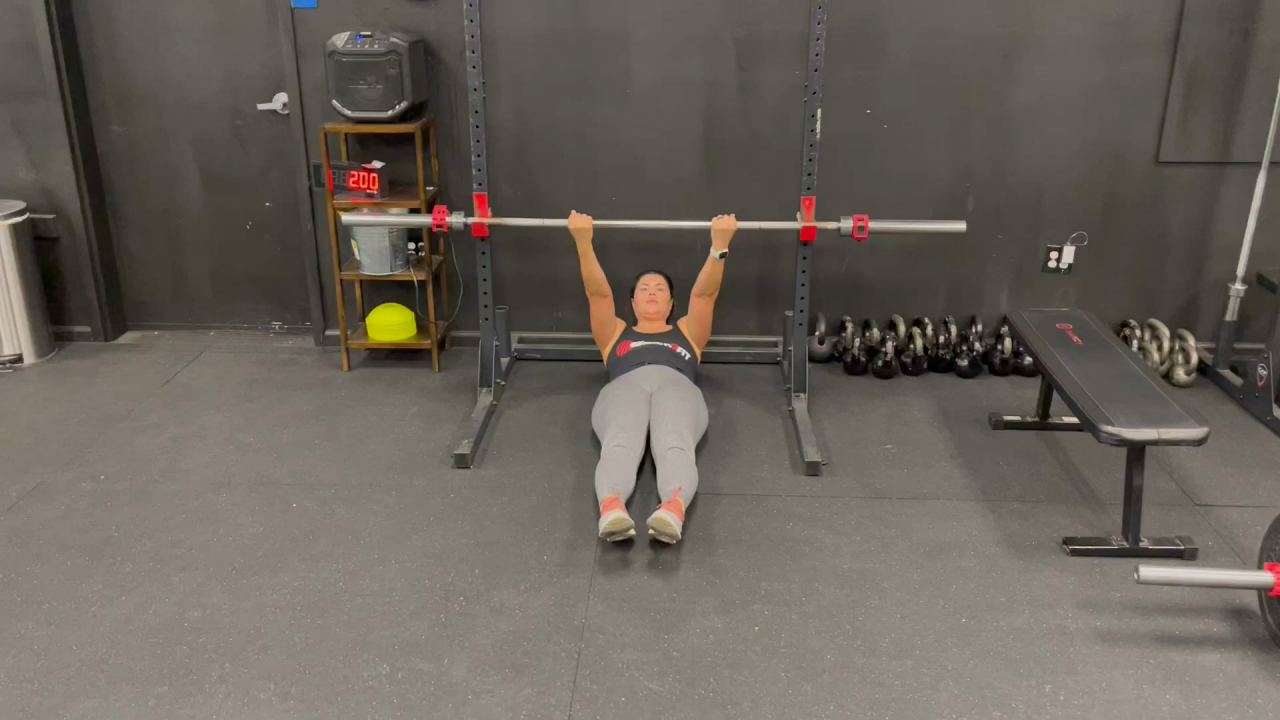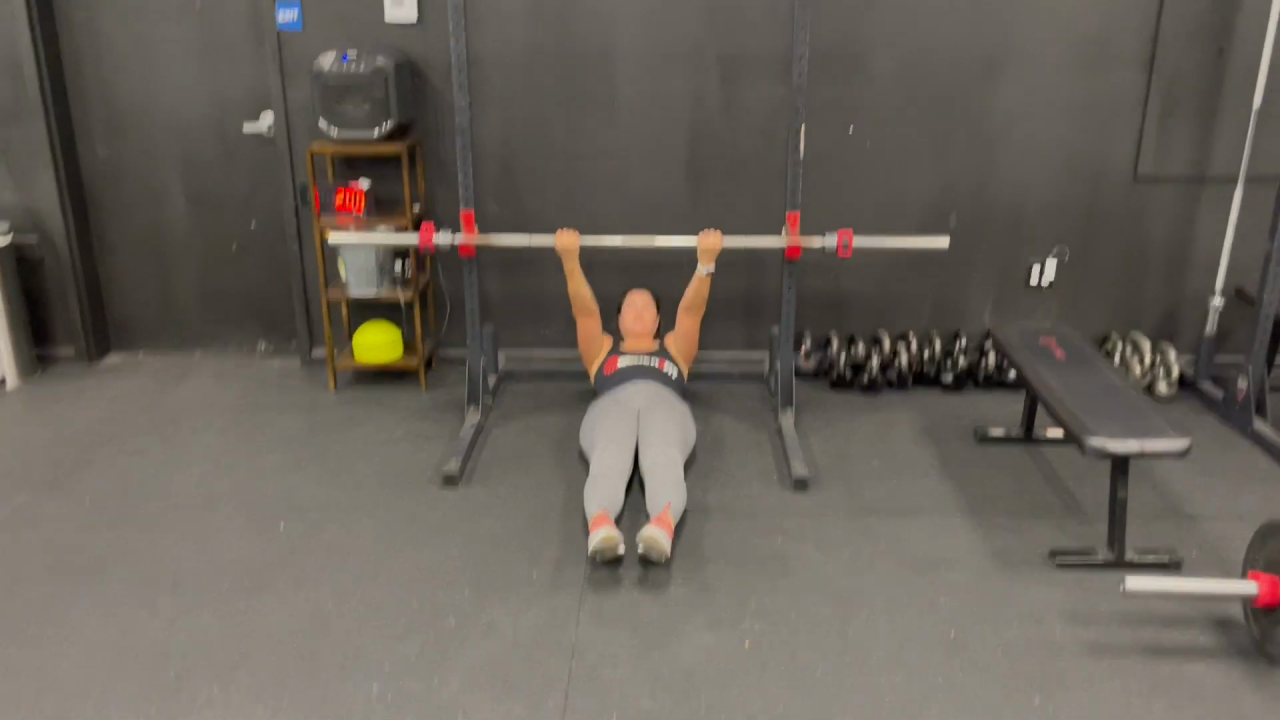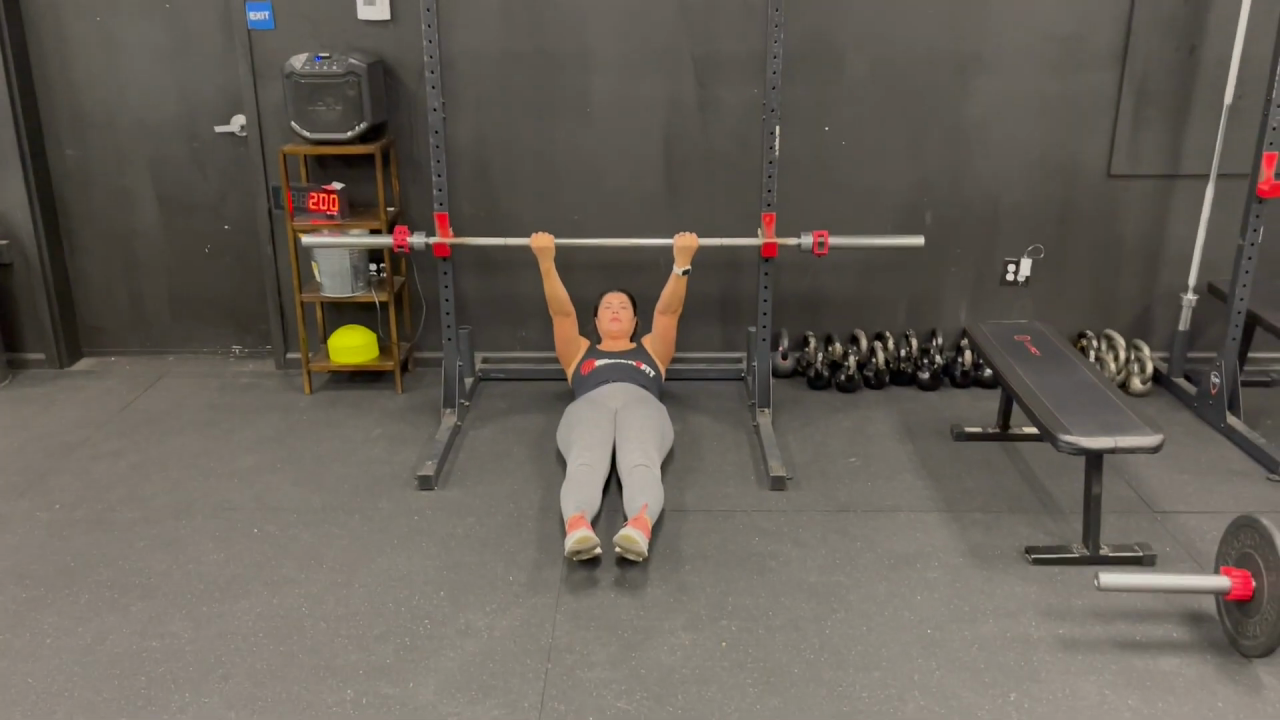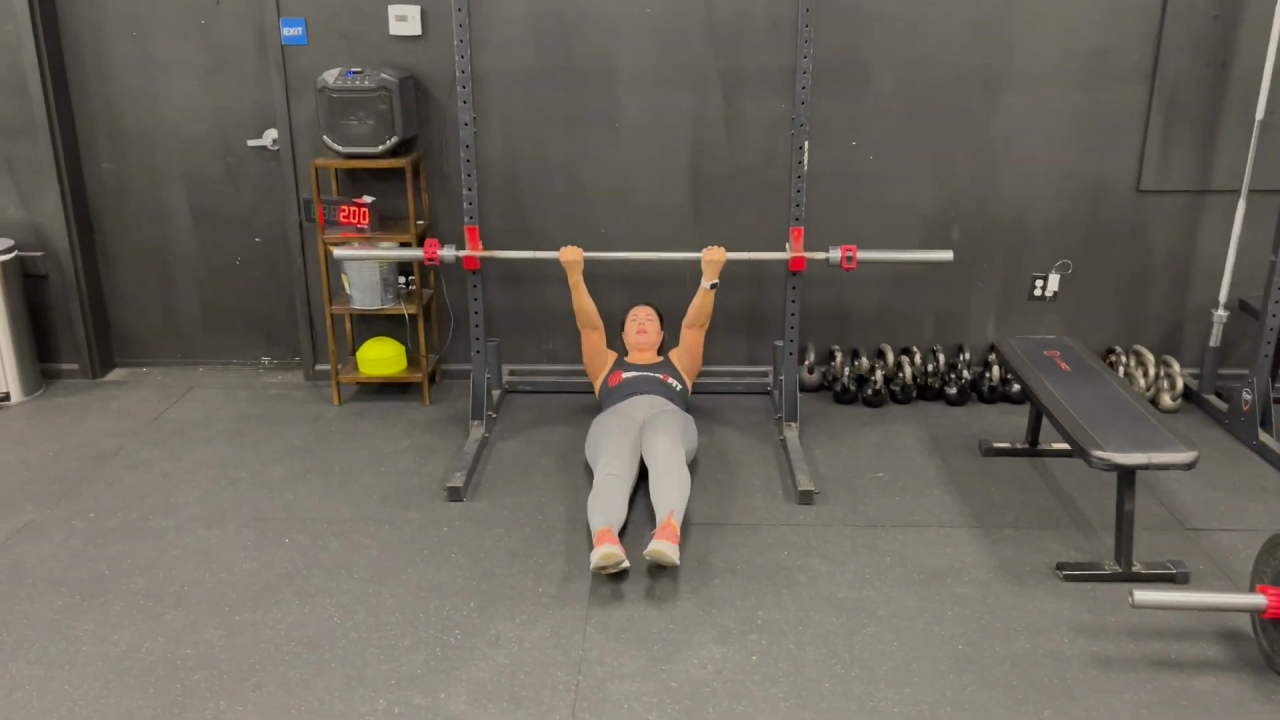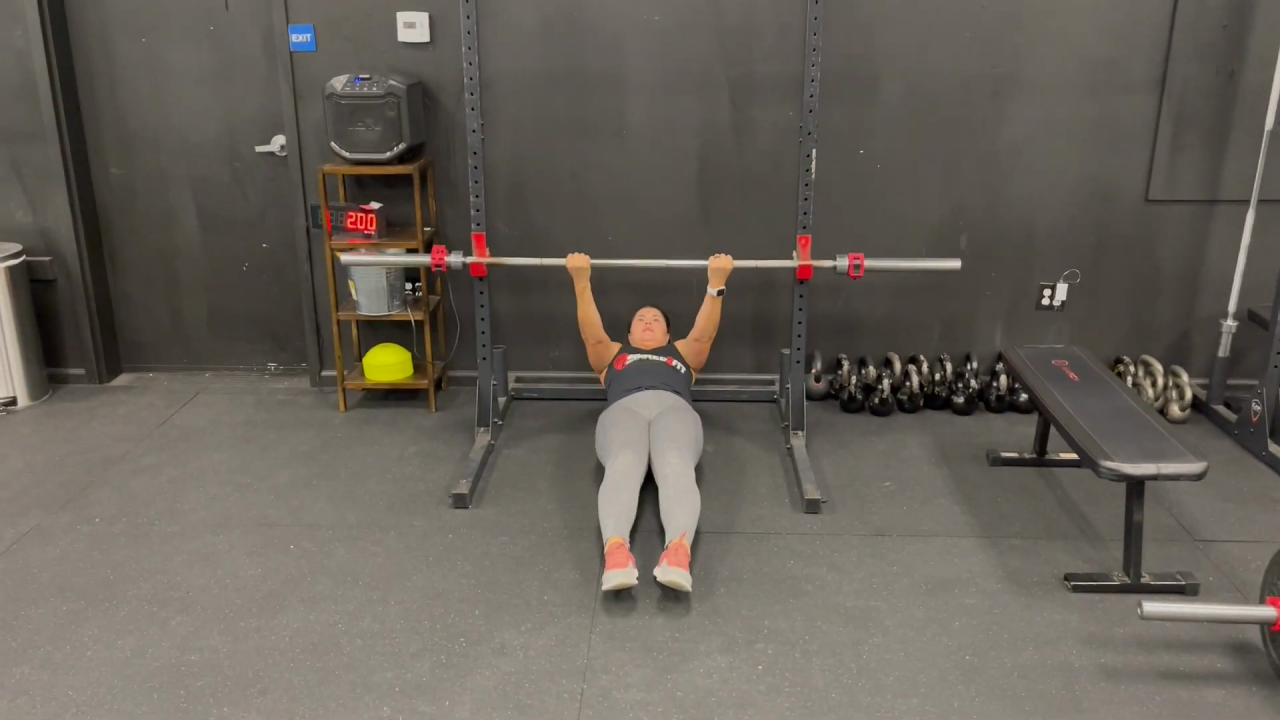
dt=1s
person 1, frame 1
left shoulder: (686, 333)
right shoulder: (615, 334)
left elbow: (705, 294)
right elbow: (597, 293)
left wrist: (719, 245)
right wrist: (583, 242)
left hip: (676, 386)
right hip: (625, 387)
left knee: (675, 445)
right knee: (619, 444)
left ankle: (673, 510)
right ankle: (610, 509)
person 1, frame 2
left shoulder: (673, 349)
right shoulder: (603, 350)
left elbow: (692, 310)
right elbow: (584, 310)
left wrist: (706, 262)
right wrist: (570, 260)
left hip: (664, 404)
right hip: (613, 404)
left knee: (664, 462)
right knee: (607, 462)
left ankle: (662, 527)
right ankle: (600, 526)
person 1, frame 3
left shoulder: (651, 350)
right shoulder: (580, 352)
left elbow: (668, 311)
right elbow: (561, 312)
left wrist: (682, 262)
right wrist: (545, 261)
left hip: (641, 404)
right hip: (589, 406)
left knee: (641, 463)
right knee: (584, 463)
left ankle: (639, 527)
right ankle: (576, 527)
person 1, frame 4
left shoulder: (677, 363)
right shoulder: (607, 364)
left elbow: (696, 325)
right elbow: (589, 325)
left wrist: (710, 276)
right wrist: (574, 274)
left hip: (667, 415)
right hip: (616, 416)
left knee: (665, 451)
right knee: (612, 472)
left ankle: (668, 533)
right ankle: (604, 541)
person 1, frame 5
left shoulder: (682, 352)
right shoulder: (613, 354)
left elbow: (703, 335)
right elbow: (592, 336)
left wrist: (716, 284)
right wrist: (581, 281)
left hip: (674, 407)
right hip: (624, 408)
left knee: (676, 466)
right knee: (622, 465)
left ankle: (678, 552)
right ankle: (616, 551)
